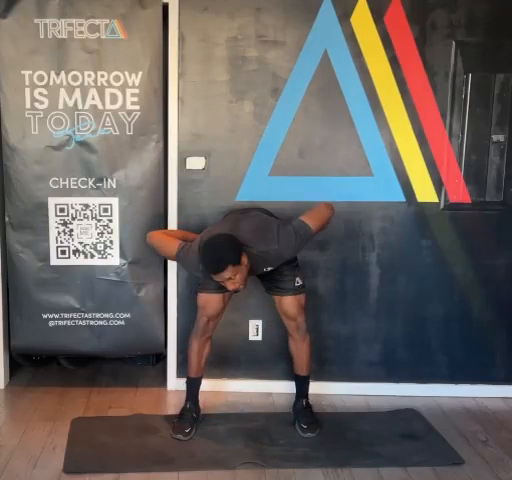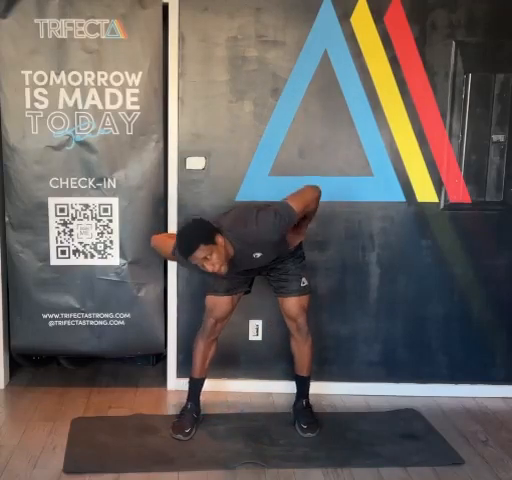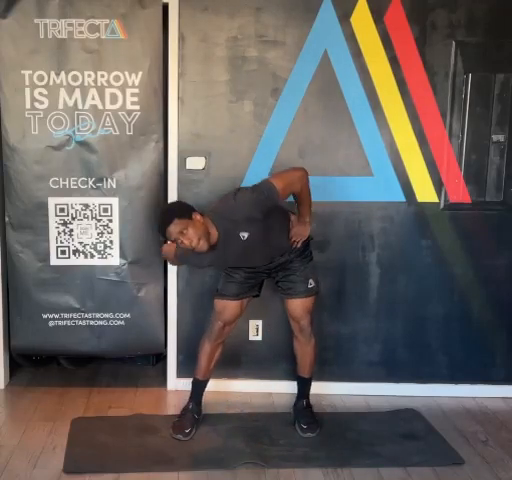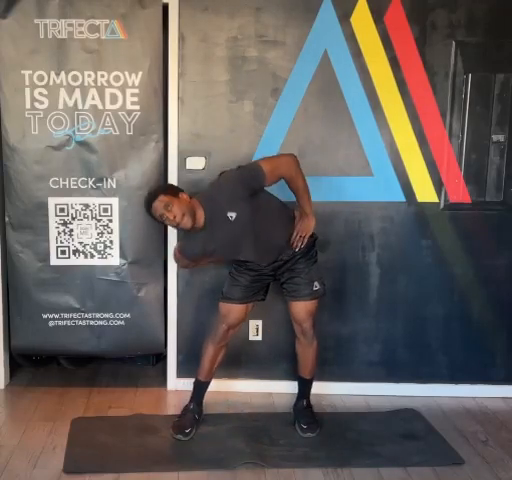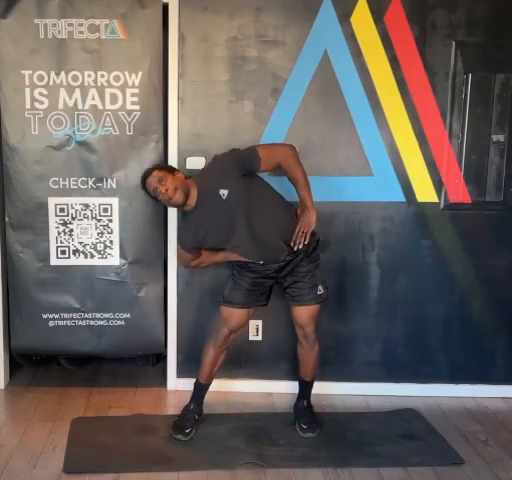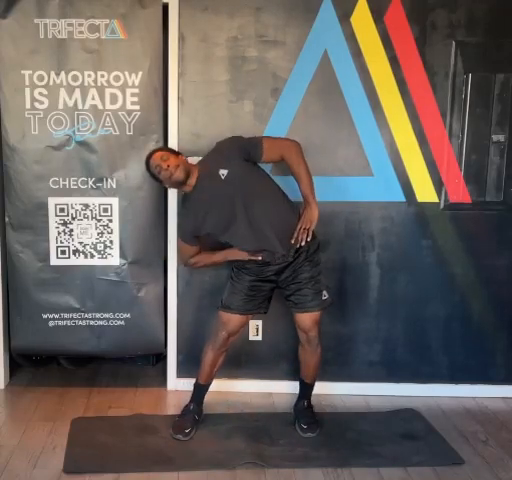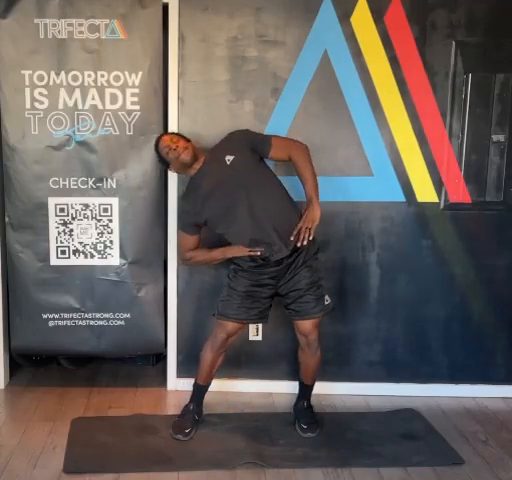
dt=0.2s
person 1, frame 1
left shoulder: (279, 245)
right shoulder: (199, 260)
left elbow: (325, 209)
right elbow: (153, 237)
right wrist: (196, 240)
left hip: (274, 258)
left knee: (296, 322)
right knee: (205, 321)
left ankle: (302, 402)
right ankle: (191, 405)
person 1, frame 2
left shoulder: (262, 228)
right shoulder: (194, 254)
left elbow: (312, 192)
right elbow: (158, 240)
left wrist: (299, 231)
left hip: (281, 252)
right hip: (232, 259)
left knee: (298, 322)
right knee: (212, 324)
left ankle: (302, 402)
right ankle: (192, 406)
person 1, frame 3
left shoulder: (240, 208)
right shoulder: (191, 253)
left elbow: (298, 175)
right elbow: (167, 252)
left wrist: (304, 221)
left hip: (290, 253)
right hip: (242, 264)
left knee: (302, 324)
right knee: (218, 327)
left ankle: (303, 402)
right ankle: (193, 405)
person 1, frame 4
left shoulder: (228, 188)
right shoulder: (192, 244)
left elbow: (287, 162)
right elbow: (182, 260)
left wrist: (307, 215)
right wrist: (221, 254)
left hip: (295, 253)
right hip: (249, 264)
left knee: (304, 327)
right knee: (223, 329)
left ankle: (303, 403)
right ankle: (194, 406)
person 1, frame 5
left shoulder: (223, 168)
right shoulder: (189, 230)
left elbow: (286, 152)
right elbow: (189, 260)
left wrist: (308, 208)
right wrist: (230, 254)
left hip: (298, 253)
right hip: (252, 266)
left knee: (306, 330)
right knee: (224, 332)
left ankle: (303, 403)
right ankle: (194, 406)
person 1, frame 6
left shoulder: (227, 152)
right shoulder: (189, 215)
left elbow: (289, 147)
right elbow: (190, 258)
left wrist: (311, 204)
right wrist: (232, 253)
left hip: (299, 255)
right hip: (253, 267)
left knee: (309, 332)
right knee: (223, 334)
left ankle: (304, 403)
right ankle: (194, 406)
person 1, frame 7
left shoulder: (236, 144)
right shoulder: (190, 202)
left elbow: (297, 149)
right elbow: (188, 253)
left wrist: (313, 204)
right wrist: (229, 251)
left hip: (298, 257)
right hip: (251, 268)
left knee: (309, 335)
right knee: (221, 335)
left ankle: (303, 404)
right ankle: (194, 406)
